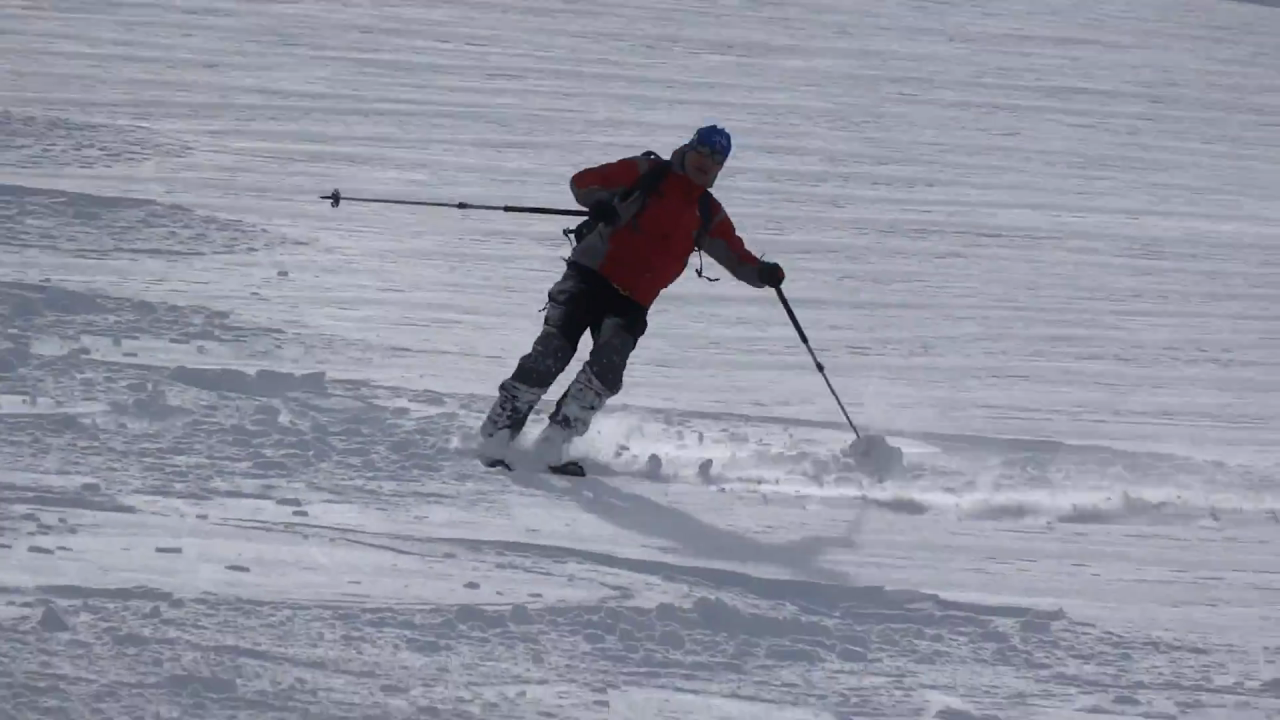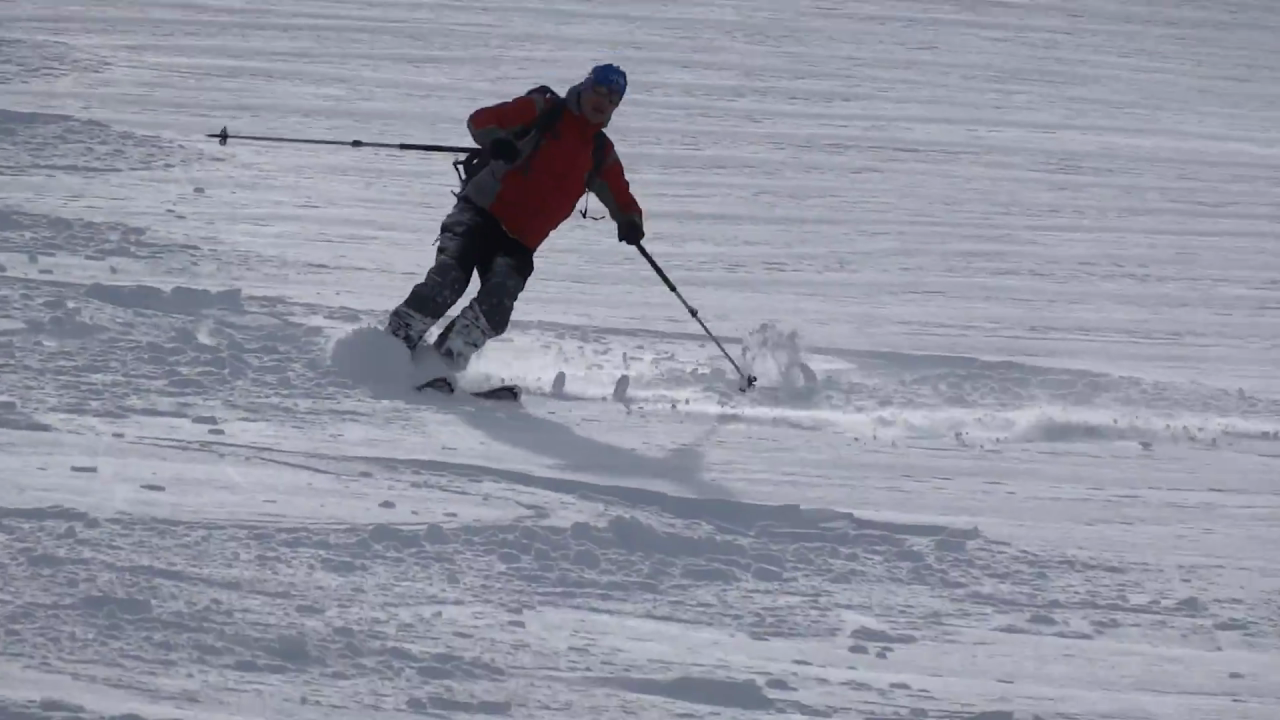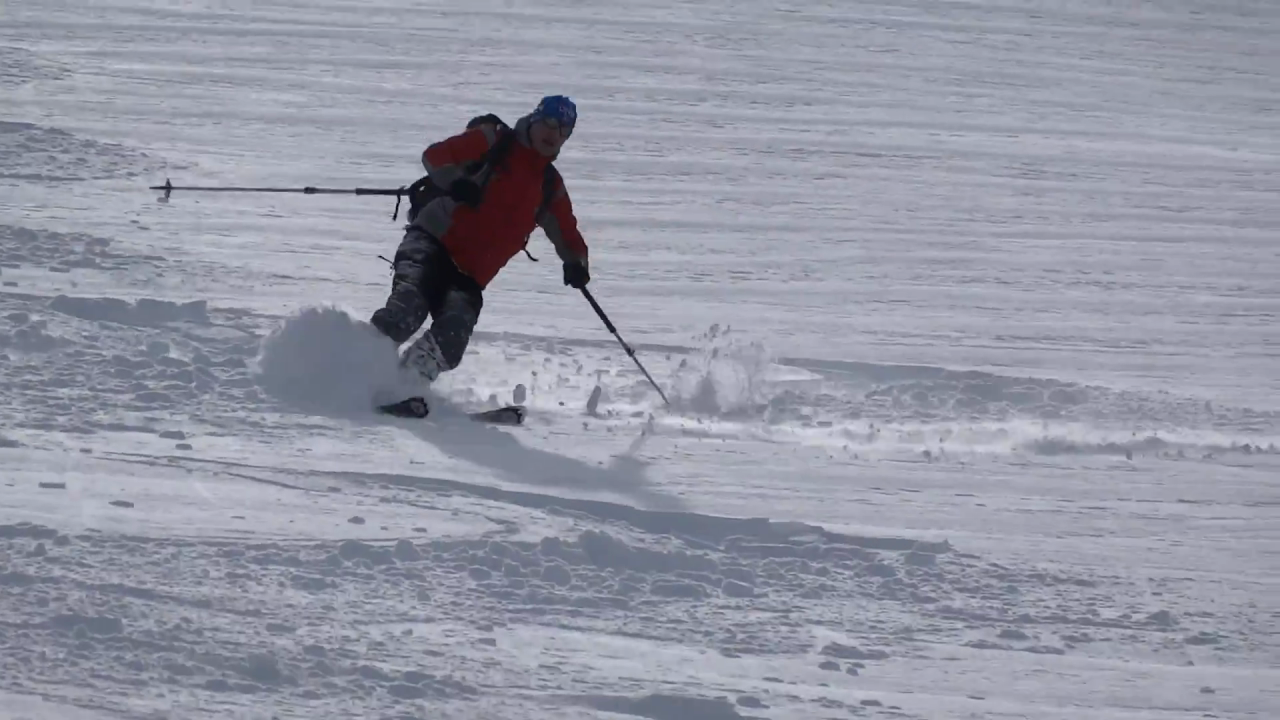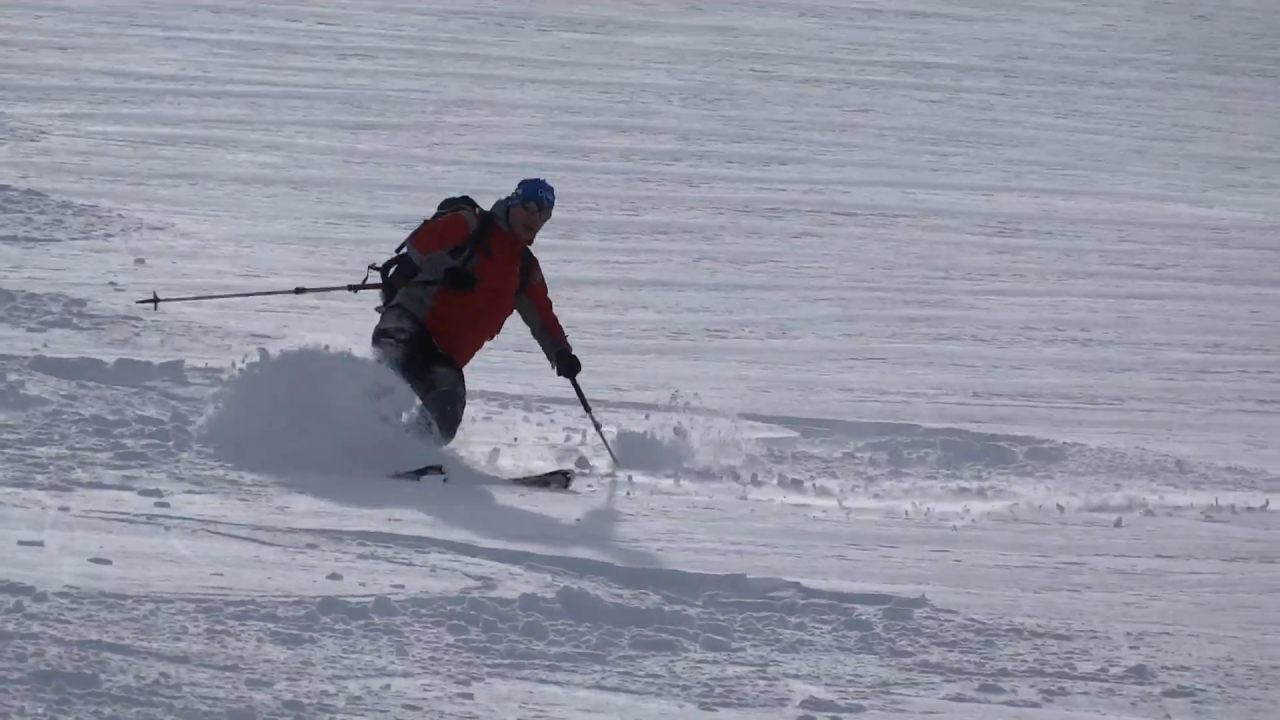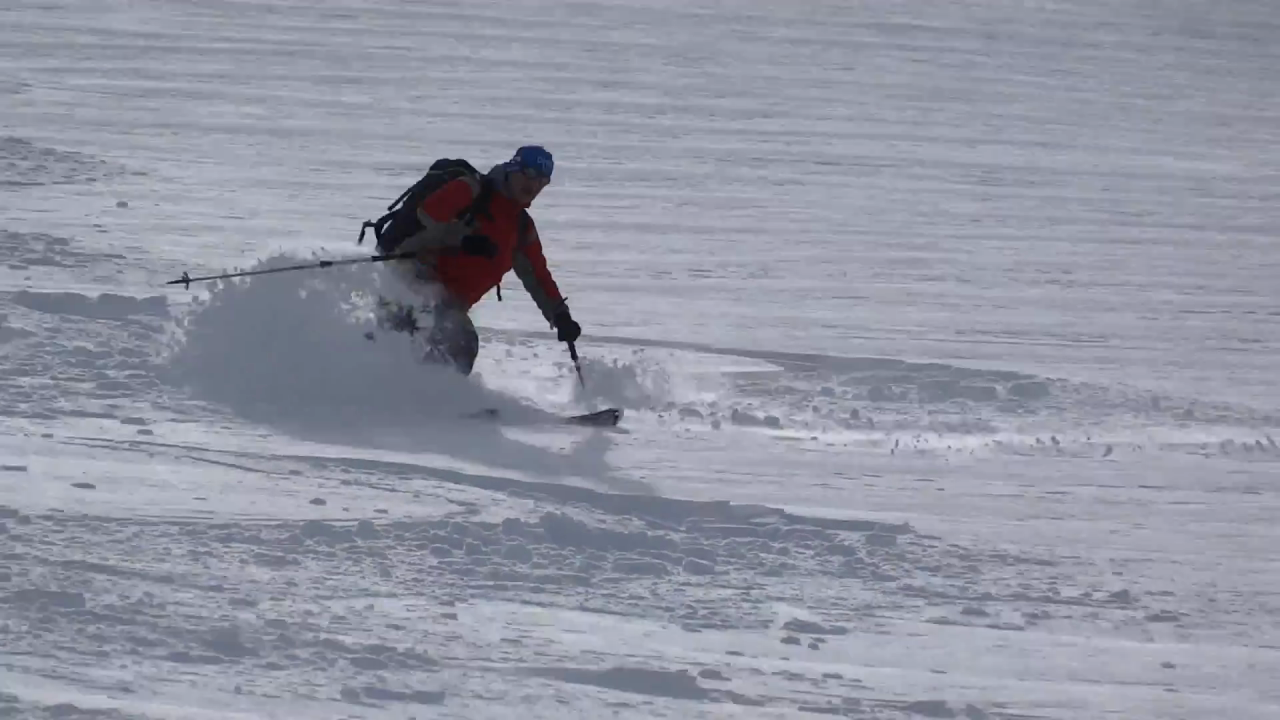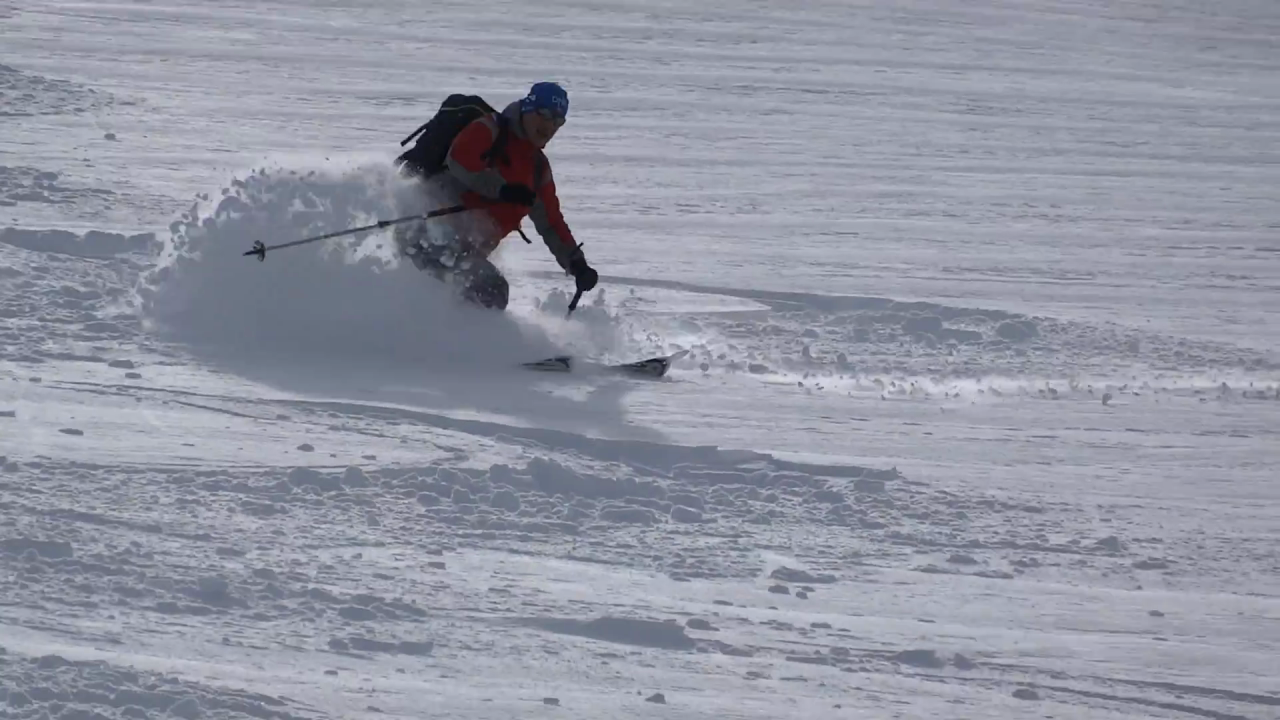
dt=0.1s
person 1, frame 1
left shoulder: (709, 212)
right shoulder: (647, 172)
left elbow: (737, 258)
right elbow: (583, 182)
left wrist: (762, 272)
right wrist: (601, 204)
left hip: (631, 302)
right hip: (589, 276)
left knee: (609, 363)
right knee: (552, 353)
left ankle: (552, 444)
right ankle: (498, 434)
person 1, frame 2
left shoulder: (603, 154)
right shoulder: (544, 110)
left elbow: (621, 200)
right elbow: (480, 121)
left wrist: (631, 223)
right wrist: (498, 143)
left hip: (518, 244)
right hip: (479, 212)
left knee: (497, 304)
right knee: (448, 282)
person 1, frame 3
left shoulder: (551, 185)
right shoulder: (493, 140)
left elbow: (568, 236)
right elbow: (434, 155)
left wrist: (576, 263)
right wrist: (457, 182)
left hip: (469, 274)
right hip: (430, 242)
left knee: (452, 338)
right knee: (409, 307)
person 1, frame 4
left shoulder: (527, 269)
right shoulder: (473, 225)
left elbow: (543, 321)
right elbow: (418, 242)
left wrist: (562, 356)
right wrist: (448, 270)
left hip: (445, 354)
right hip: (410, 320)
left knee: (446, 413)
person 1, frame 5
left shoulder: (522, 229)
right shoulder: (472, 190)
left elbow: (539, 280)
right elbow: (429, 209)
left wrist: (561, 317)
right wrist: (463, 238)
left hip: (447, 303)
right hip: (413, 275)
left knee: (462, 346)
person 1, frame 6
left shoulder: (538, 167)
right shoulder: (489, 129)
left elbow: (552, 223)
right elbow: (459, 158)
left wrist: (576, 263)
right wrist: (502, 189)
left hip: (463, 248)
right hip: (429, 223)
left knee: (494, 292)
